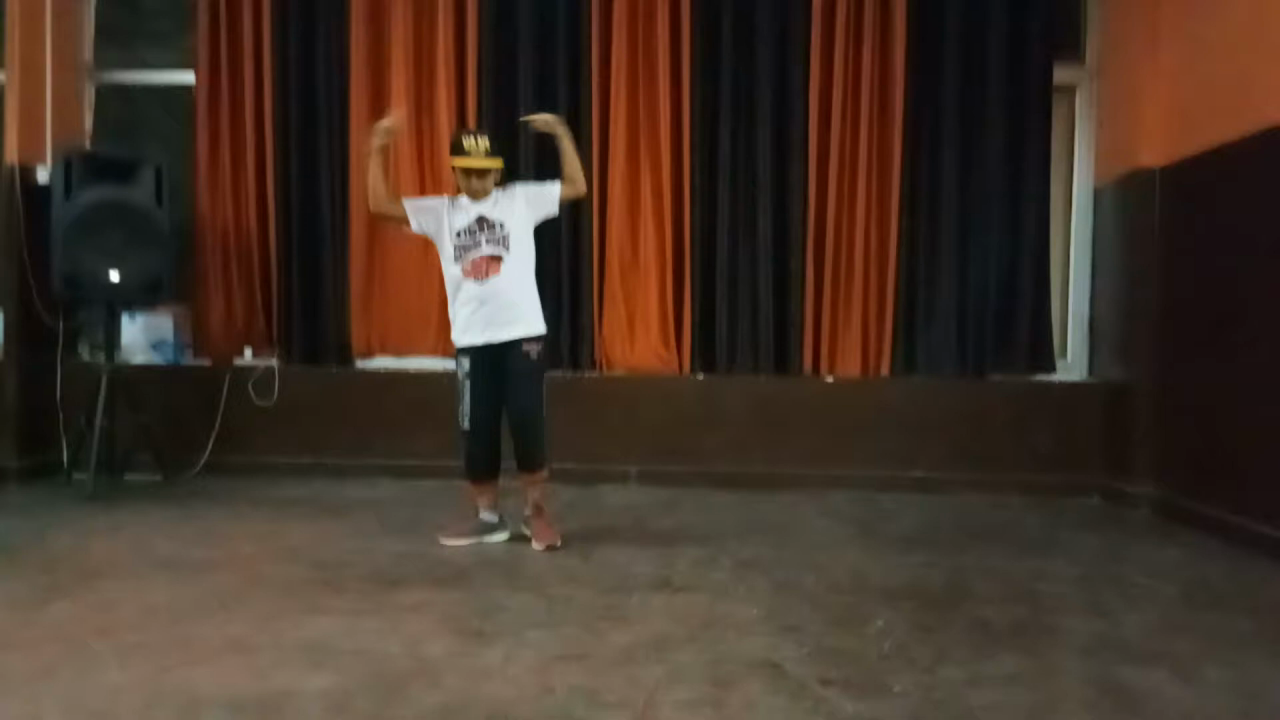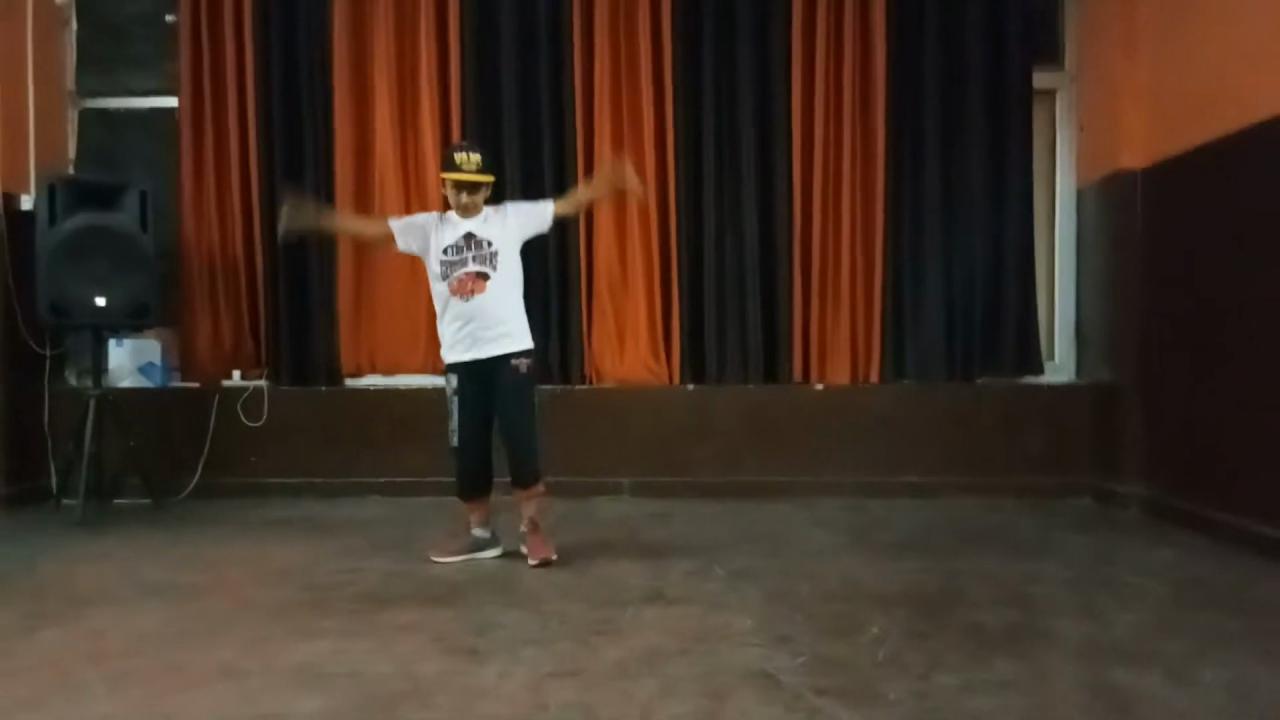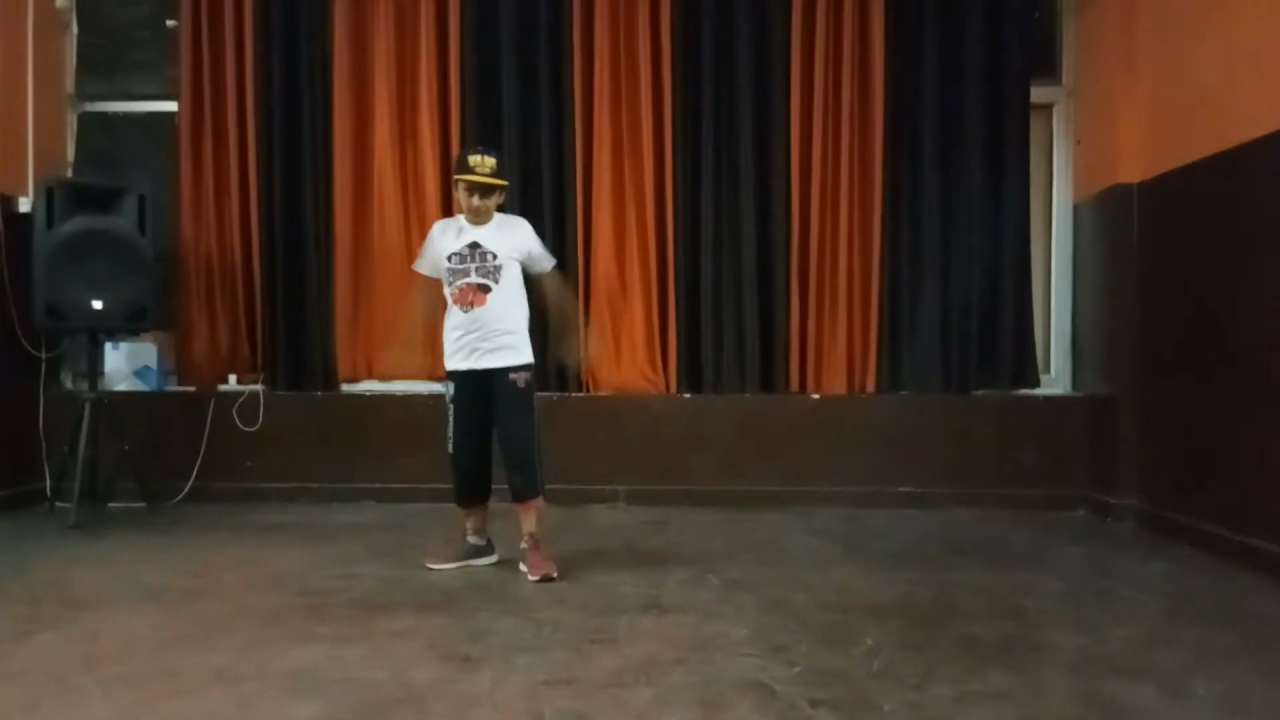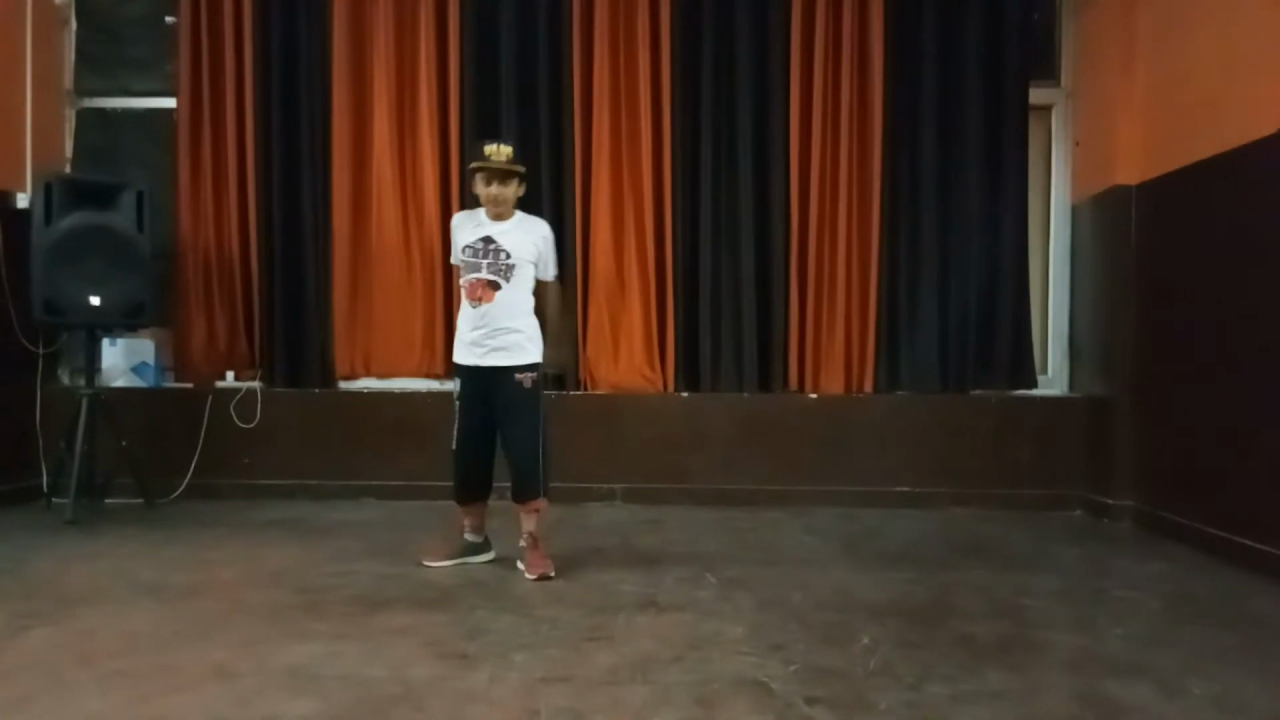
dt=0.2s
person 1, frame 1
left shoulder: (522, 200)
right shoulder: (440, 212)
left elbow: (576, 188)
right elbow: (381, 204)
left wrist: (561, 133)
right wrist: (378, 145)
left hip: (523, 335)
right hip: (472, 340)
left knee: (529, 424)
right knee: (477, 431)
left ankle: (537, 513)
right ankle: (487, 516)
person 1, frame 2
left shoulder: (511, 216)
right shoulder: (428, 226)
left elbow: (567, 206)
right elbow: (372, 229)
left wrist: (611, 180)
right wrist: (319, 217)
left hip: (510, 349)
right hip: (459, 356)
left knee: (521, 440)
right knee: (467, 446)
left ankle: (532, 529)
right ankle: (480, 532)
person 1, frame 3
left shoulder: (519, 231)
right shoulder: (442, 233)
left elbow: (550, 282)
right elbow: (427, 287)
left wrist: (567, 333)
left hip: (511, 360)
right hip: (461, 363)
left knee: (520, 451)
right knee: (465, 455)
left ankle: (533, 544)
right ankle: (476, 539)
person 1, frame 4
left shoulder: (535, 231)
right shoulder: (461, 224)
left elbow: (546, 290)
left wrist: (553, 342)
left hip: (518, 360)
right hip: (468, 360)
left knee: (525, 452)
right knee: (467, 453)
left ankle: (531, 543)
right ankle: (472, 537)
